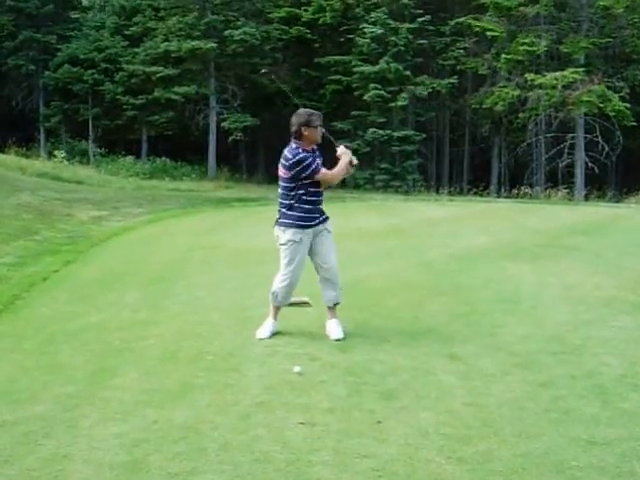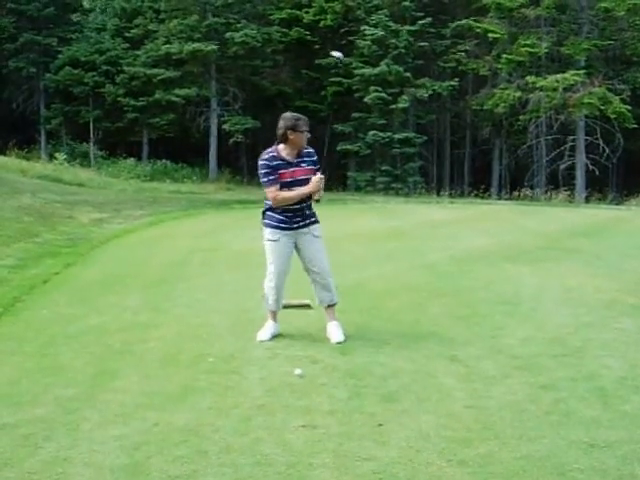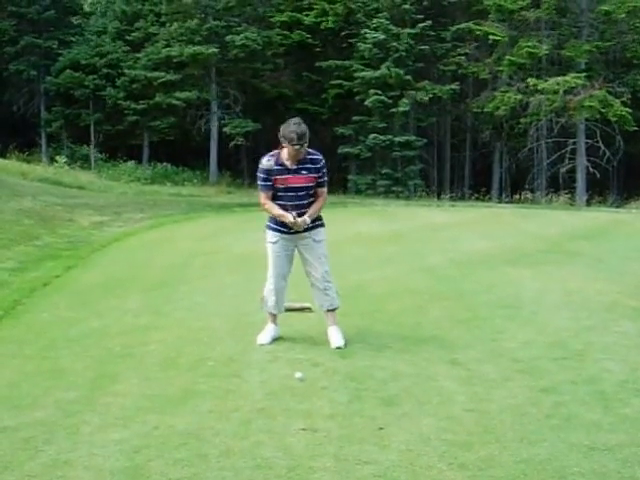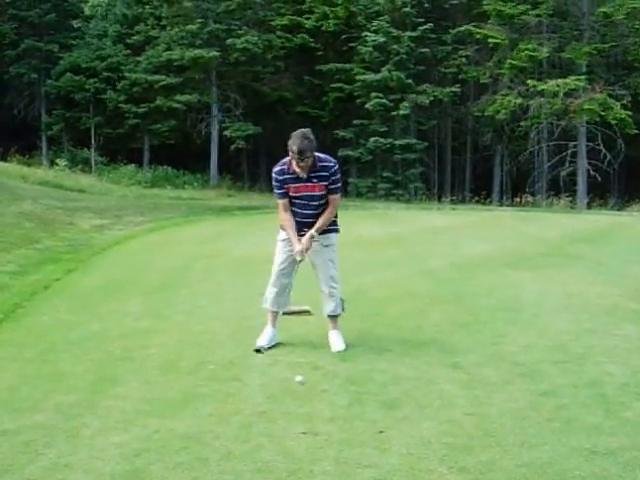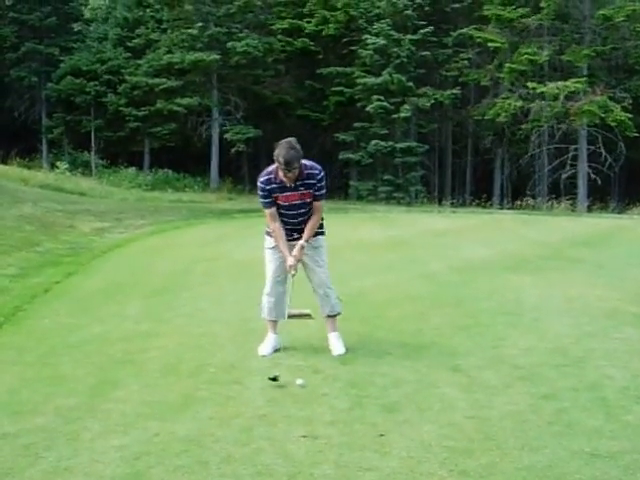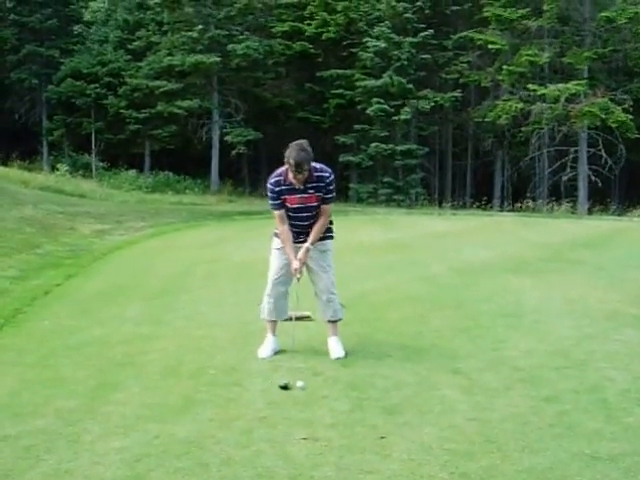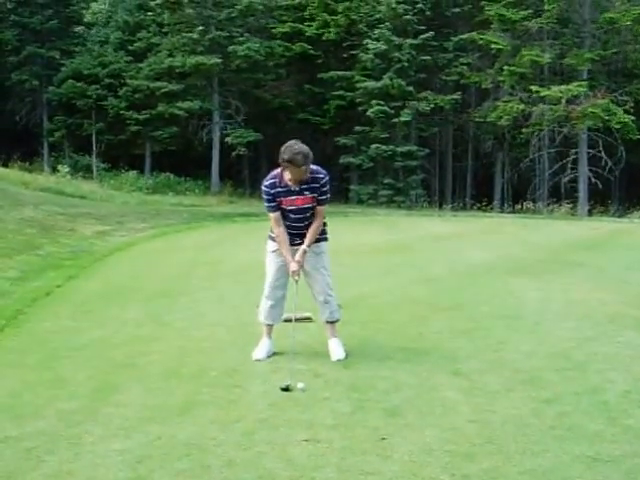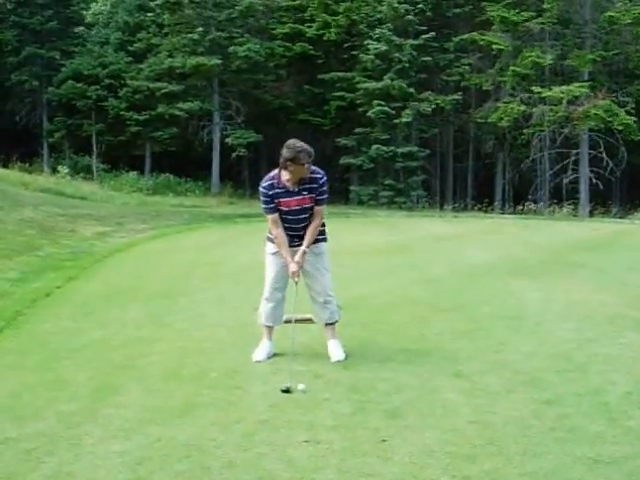
dt=0.4s
person 1, frame 1
left shoulder: (311, 151)
right shoulder: (295, 155)
left elbow: (326, 180)
right elbow: (330, 179)
left wrist: (346, 162)
right wrist: (344, 160)
left hip: (319, 223)
right hip: (294, 227)
left knee: (329, 269)
right knee: (288, 274)
left ankle: (332, 319)
right ankle: (272, 319)
person 1, frame 2
left shoulder: (310, 155)
right shoulder: (268, 159)
left elbow: (316, 187)
right elbow: (273, 198)
left wrist: (317, 191)
right wrist: (306, 189)
left hip: (307, 225)
right hip: (277, 228)
left knee: (321, 271)
right knee: (275, 275)
left ankle: (332, 322)
right ankle: (272, 322)
person 1, frame 3
left shoulder: (316, 161)
right shoulder: (268, 164)
left elbow: (322, 196)
right elbow: (265, 201)
left wrist: (305, 219)
right wrist: (287, 217)
left hip: (311, 229)
right hip: (278, 231)
left knee: (321, 276)
right knee: (275, 278)
left ankle: (333, 326)
right ankle: (272, 325)
person 1, frame 4
left shoulder: (330, 166)
right shoulder: (280, 171)
left elbow: (333, 205)
right elbow: (284, 210)
left wrist: (312, 235)
right wrist: (295, 242)
left hip: (323, 232)
right hip: (290, 232)
left knee: (329, 280)
right knee: (279, 277)
left ankle: (334, 331)
right ankle: (271, 328)
person 1, frame 5
left shoulder: (316, 173)
right shoulder: (265, 180)
left elbow: (317, 213)
right elbow: (273, 220)
left wrist: (301, 244)
right wrist: (286, 254)
left hip: (311, 236)
right hip: (277, 239)
left knee: (322, 282)
right knee: (273, 285)
left ankle: (333, 333)
right ankle: (272, 335)
person 1, frame 6
left shoulder: (325, 176)
right shoulder: (275, 181)
left elbow: (324, 217)
right elbow: (281, 222)
left wrist: (307, 248)
right wrist: (292, 257)
left hip: (318, 240)
right hip: (284, 240)
left knee: (326, 287)
right knee: (275, 286)
left ankle: (333, 337)
right ankle: (271, 337)
person 1, frame 7
left shoulder: (320, 177)
right shoulder: (270, 184)
left elbow: (319, 218)
right elbow: (277, 224)
left wrist: (303, 250)
right wrist: (289, 259)
left hip: (313, 242)
right hip: (280, 243)
left knee: (323, 288)
right knee: (272, 289)
left ankle: (333, 339)
right ankle: (266, 340)
person 1, frame 8
left shoulder: (318, 178)
right shoulder: (268, 185)
left elbow: (317, 218)
right elbow: (275, 226)
left wrist: (303, 251)
right wrist: (289, 260)
left hip: (312, 242)
right hip: (279, 244)
left knee: (322, 289)
right knee: (272, 291)
left ankle: (332, 340)
right ankle: (266, 341)
